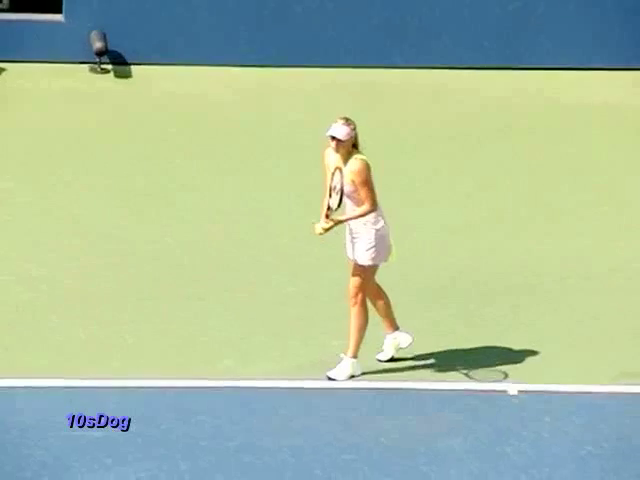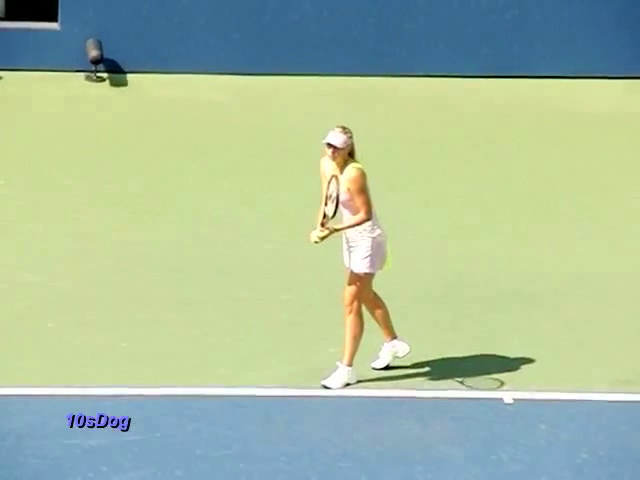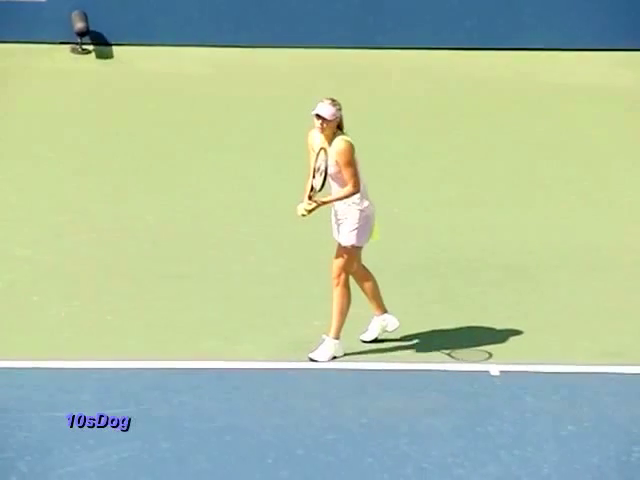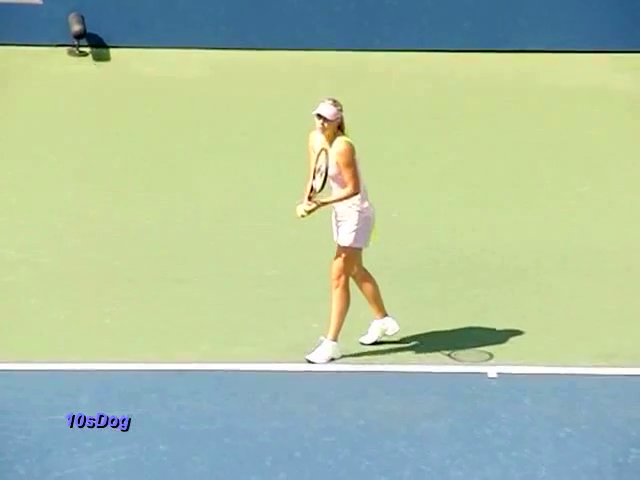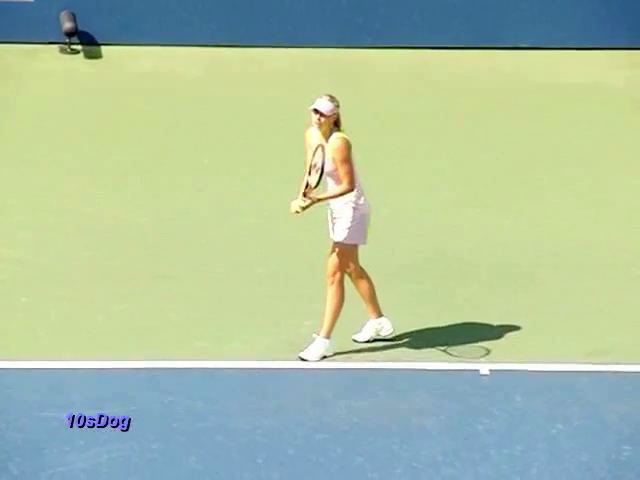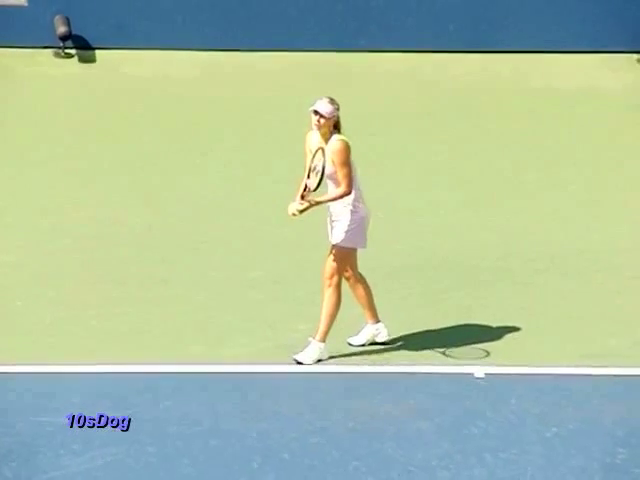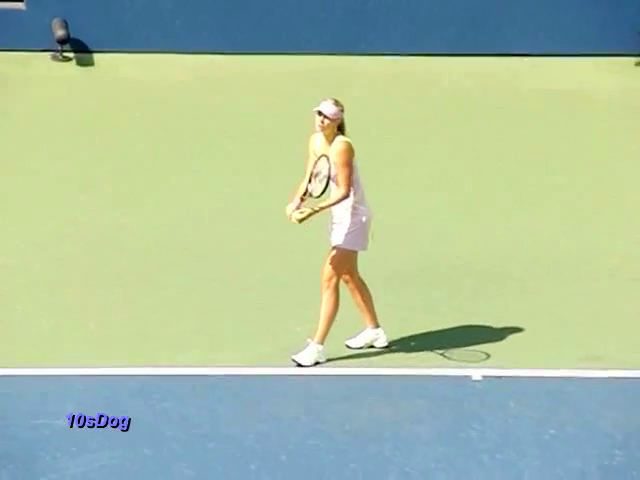
dt=0.7s
person 1, frame 1
left shoulder: (358, 165)
right shoulder: (329, 156)
left elbow: (370, 205)
left wrist: (338, 221)
right wrist: (324, 217)
left hip: (371, 232)
right hip: (354, 230)
left knee: (356, 295)
right knee: (370, 286)
left ankle: (351, 361)
right ankle: (395, 335)
person 1, frame 2
left shoulder: (353, 173)
right shoulder: (325, 164)
left elbow: (365, 214)
left wrist: (333, 229)
right wrist: (319, 226)
left hip: (367, 240)
right hip: (350, 238)
left knee: (351, 303)
right knee: (366, 295)
left ankle: (346, 369)
right ankle: (392, 343)
person 1, frame 3
left shoulder: (342, 146)
right shoulder: (313, 137)
left elbow: (353, 187)
right elbow: (314, 174)
left wrist: (321, 202)
right wrist: (306, 199)
left hip: (356, 212)
right hip: (339, 211)
left knee: (339, 275)
right knee: (355, 267)
left ankle: (334, 341)
right ankle: (382, 316)
person 1, frame 4
left shoulder: (342, 147)
right shoulder: (314, 138)
left elbow: (353, 189)
right elbow: (314, 175)
left wrist: (321, 203)
right wrist: (306, 200)
left hip: (356, 212)
right hip: (340, 212)
left knee: (338, 277)
right knee: (355, 270)
left ankle: (331, 343)
right ankle: (383, 321)
person 1, frame 5
left shoulder: (338, 142)
right shoulder: (310, 134)
left elbow: (348, 185)
left wrist: (316, 199)
right wrist: (301, 196)
left hip: (352, 209)
right hip: (336, 209)
left knee: (333, 273)
right knee: (352, 268)
left ankle: (324, 341)
right ankle: (378, 321)
person 1, frame 6
left shoulder: (339, 145)
right shoulder: (311, 138)
left elbow: (346, 188)
left wrist: (314, 203)
right wrist: (299, 199)
left hip: (350, 213)
right hip: (336, 213)
left knee: (331, 277)
right knee: (350, 273)
left ankle: (319, 344)
right ankle: (375, 327)
person 1, frame 7
left shoulder: (342, 147)
right shoulder: (314, 141)
left elbow: (344, 191)
right elbow: (310, 178)
left wrist: (314, 210)
right wrist: (296, 201)
left hip: (353, 216)
right hip: (339, 216)
left knee: (329, 279)
right knee: (349, 276)
left ankle: (317, 347)
right ankle: (374, 331)
